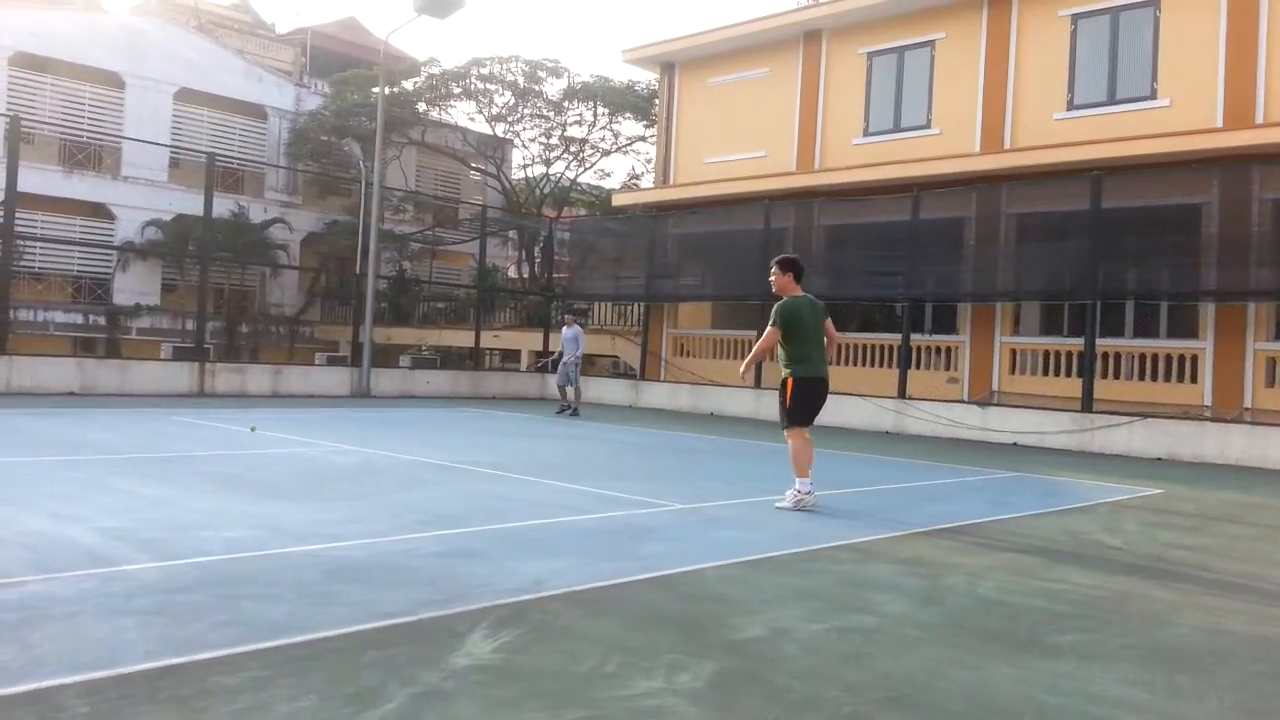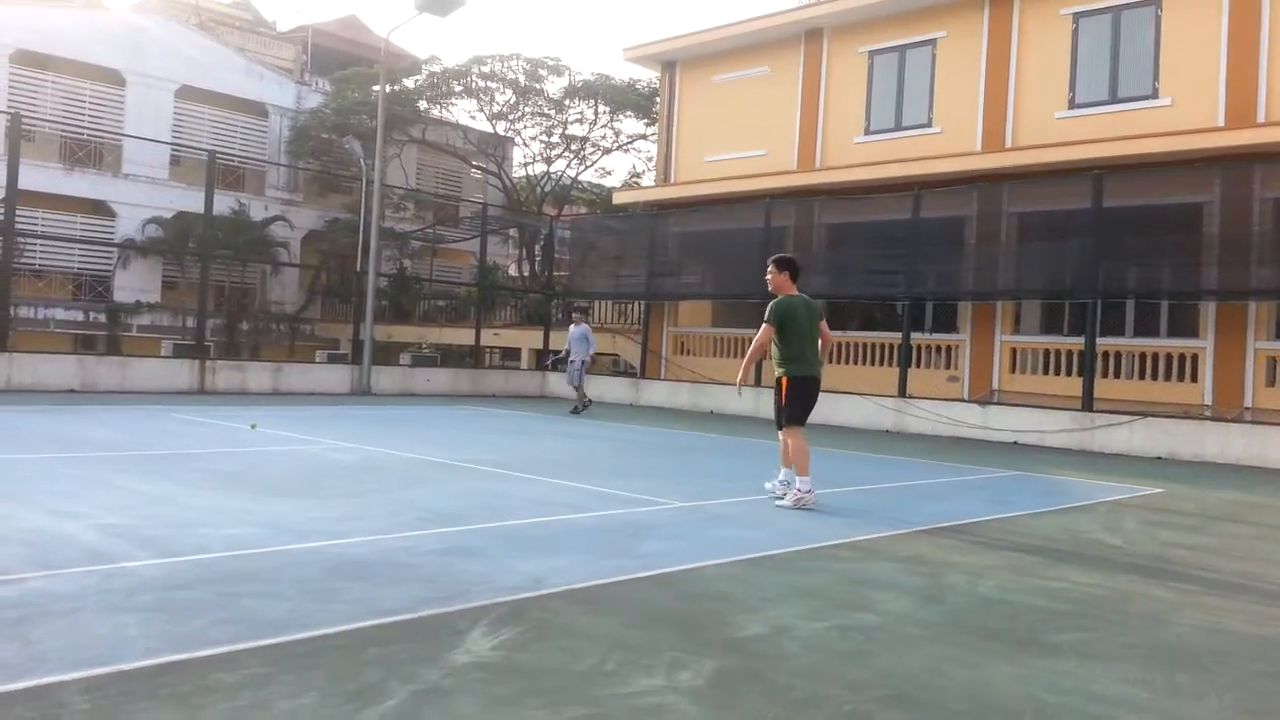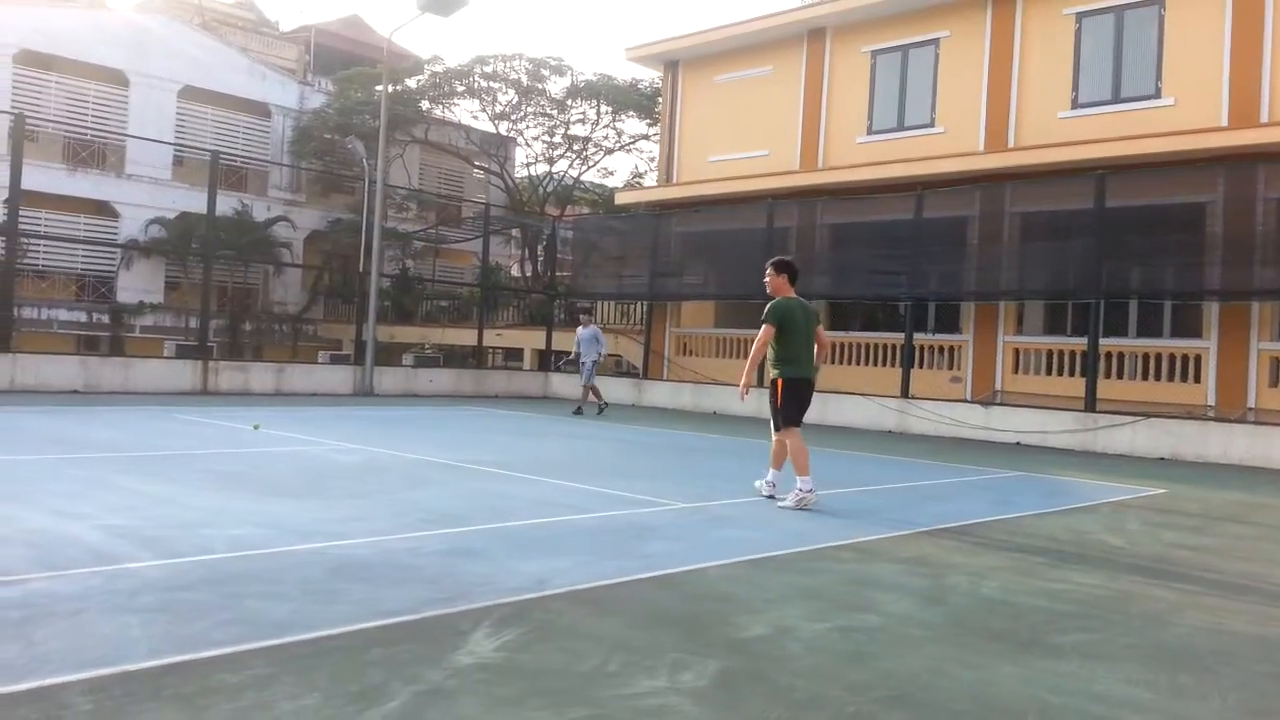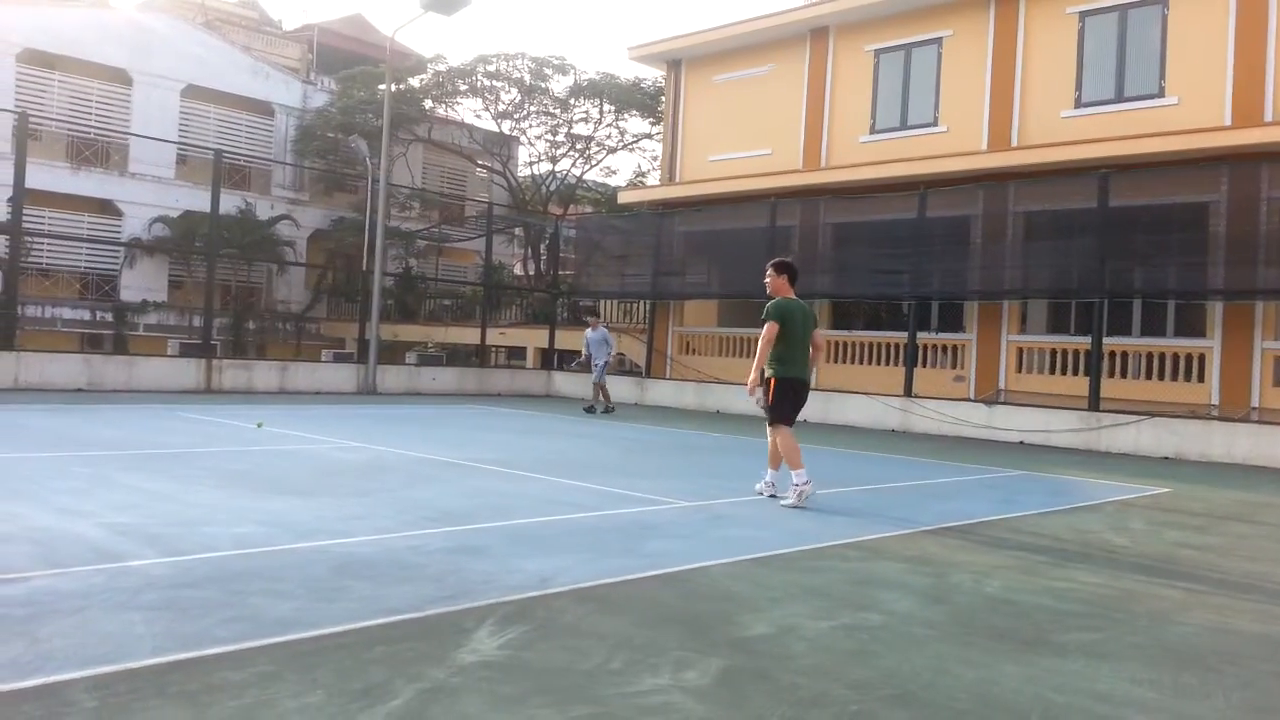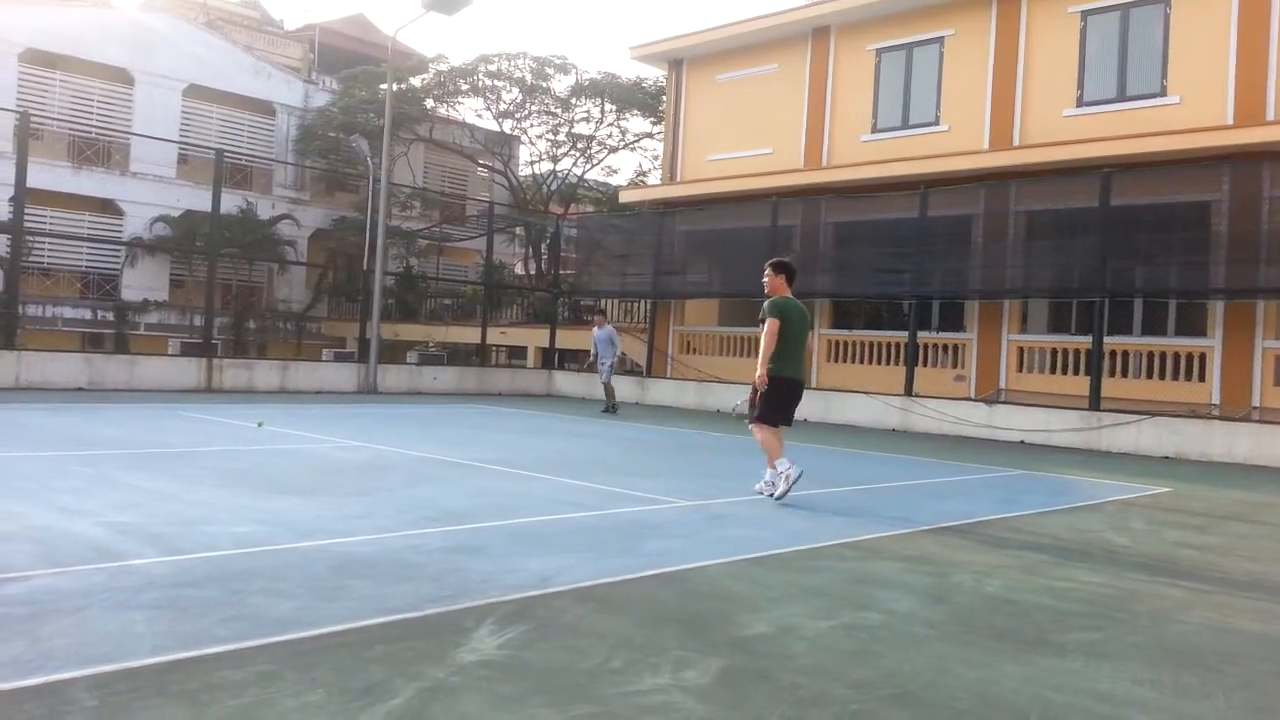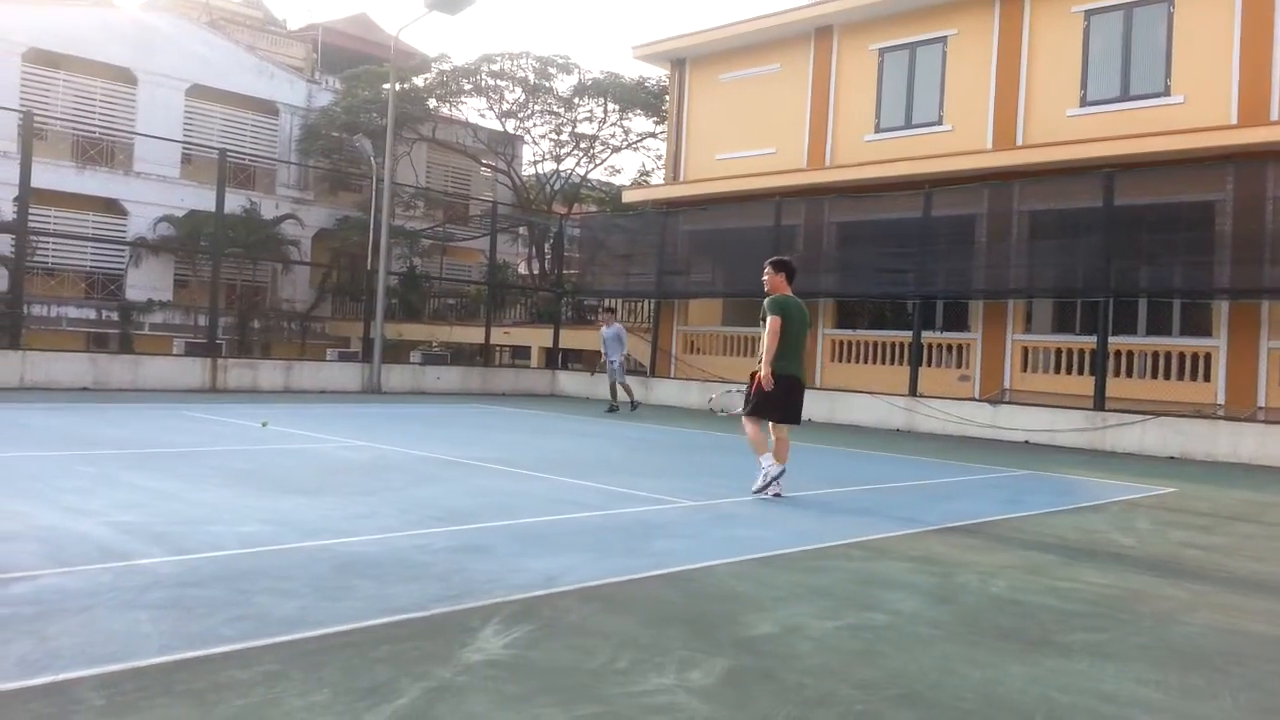
dt=0.1s
person 1, frame 1
left shoulder: (784, 307)
right shoulder: (816, 304)
left elbow: (766, 344)
right elbow: (832, 336)
left wrist: (746, 364)
left hip: (798, 378)
right hip: (820, 378)
left knee: (794, 433)
right knee: (801, 431)
left ankle: (803, 491)
right ankle: (804, 485)
person 1, frame 2
left shoulder: (779, 305)
right shoulder: (811, 304)
left elbow: (761, 342)
right elbow: (827, 338)
left wrist: (743, 371)
left hip: (791, 377)
right hip: (811, 376)
left knee: (792, 431)
right knee: (787, 430)
left ankle: (804, 489)
right ankle: (784, 481)
person 1, frame 3
left shoulder: (777, 307)
right shoulder: (808, 308)
left elbow: (762, 342)
right elbow: (822, 343)
left wrist: (747, 374)
right wrist: (813, 369)
left hip: (786, 378)
right hip: (805, 378)
left knee: (789, 432)
right knee: (780, 432)
left ankle: (805, 489)
right ankle: (771, 482)
person 1, frame 4
left shoulder: (775, 306)
right shoulder: (807, 310)
left elbow: (767, 339)
right elbow: (817, 346)
left wrist: (755, 371)
left hip: (780, 377)
right hip: (801, 379)
left knee: (782, 430)
right knee: (778, 429)
left ankle: (802, 482)
right ankle: (771, 482)
person 1, frame 5
left shoulder: (773, 305)
right shoulder: (803, 310)
left elbow: (770, 334)
right elbow: (807, 347)
left wrist: (761, 367)
left hip: (774, 375)
right hip: (796, 378)
left knee: (759, 427)
right knee: (773, 428)
left ankle: (787, 470)
right ankle: (771, 481)
person 1, frame 6
left shoulder: (773, 302)
right shoulder: (801, 308)
left elbow: (772, 332)
left wrist: (766, 364)
left hip: (773, 372)
right hip: (796, 376)
left knee: (751, 420)
right knee: (780, 428)
left ankle: (770, 466)
right ankle: (775, 482)
